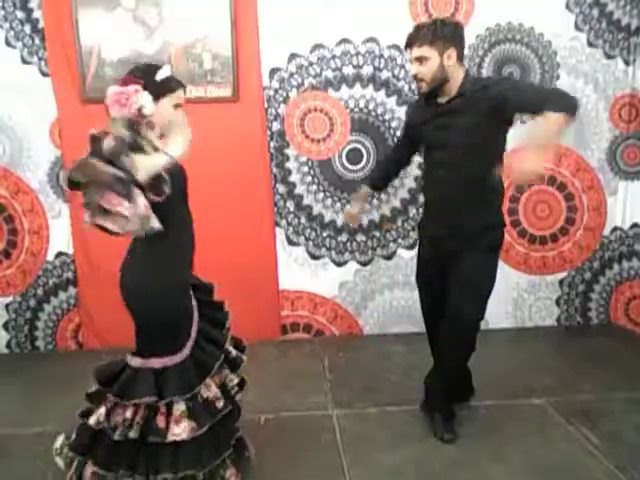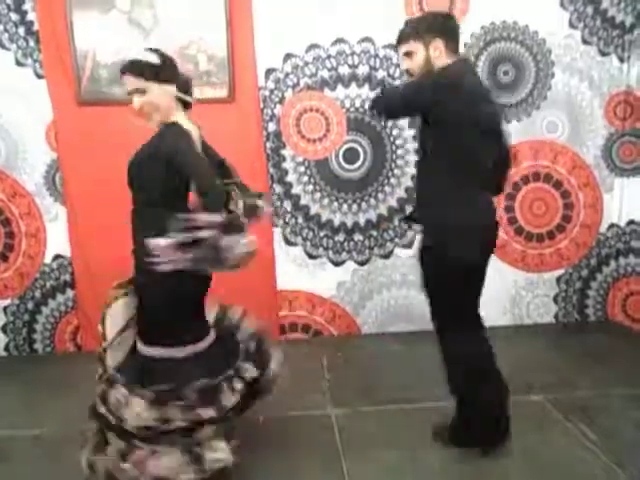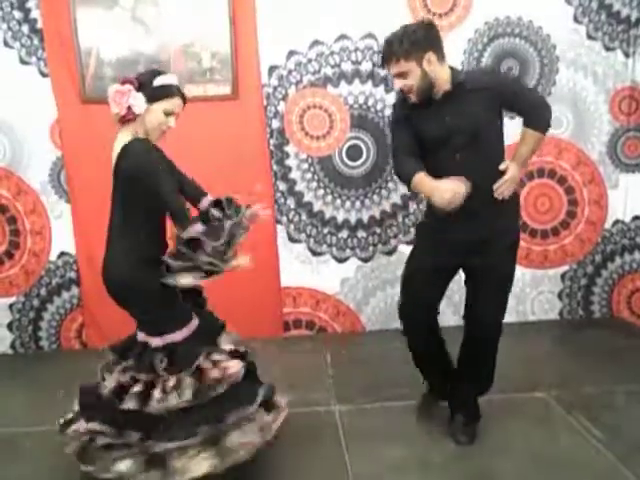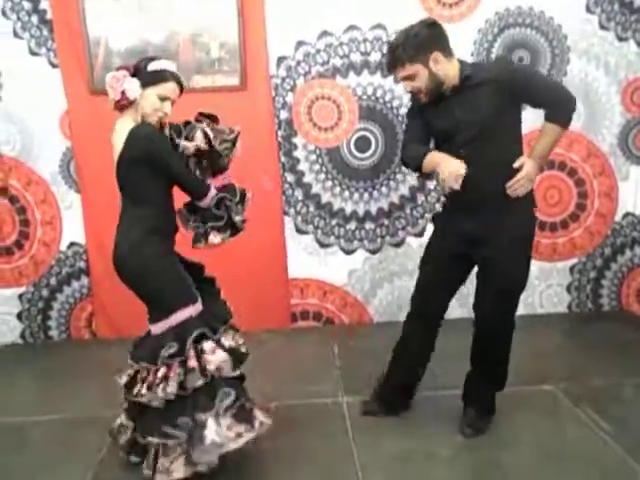
dt=0.7s
person 1, frame 1
left shoulder: (494, 94)
right shoulder: (422, 109)
left elbow: (562, 104)
right elbow: (397, 157)
left wrist: (536, 149)
right wrist: (362, 196)
left hip: (479, 238)
right hip: (434, 236)
left knee: (461, 322)
right knee: (435, 320)
left ankle: (438, 399)
right ankle: (456, 387)
person 1, frame 2
left shoulder: (451, 83)
right shoulder: (479, 96)
left elbow: (385, 104)
right elbow: (499, 166)
left wrist: (406, 93)
left hip: (448, 230)
right hip: (474, 228)
left knee: (456, 328)
right knee: (462, 322)
left ankle: (483, 425)
right ankle: (480, 417)
person 1, frame 3
left shoulder: (488, 85)
right shoulder: (406, 108)
left elbow: (539, 111)
right elbow: (404, 162)
left wrist: (517, 165)
right wrist: (432, 189)
left hip: (494, 227)
right hip: (440, 227)
left knee: (483, 323)
right knee: (414, 309)
left ankle: (465, 406)
right ankle: (440, 383)
person 1, frame 4
left shoulder: (501, 77)
right shoulder: (424, 103)
left elbow: (562, 102)
right elbow: (411, 151)
left wrist: (536, 160)
right wrist: (441, 161)
left hip: (507, 218)
right hip: (456, 218)
left knee: (494, 316)
right knee: (425, 305)
left ankle: (479, 402)
right ankle: (394, 392)
person 2, frame 1
left shoulder: (115, 144)
right shoulder: (132, 145)
left elbow: (78, 178)
right elbow: (97, 176)
right wrist: (166, 153)
left hip: (154, 273)
right hip: (159, 278)
left knee: (192, 353)
right knee: (158, 370)
person 2, frame 2
left shoulder: (173, 135)
right shoulder: (179, 134)
left elbow: (206, 190)
right elbow: (224, 182)
left hip: (168, 268)
right hip: (182, 262)
left knee: (160, 362)
right knee: (190, 349)
person 2, frame 3
left shoulder: (139, 149)
right shoulder: (139, 152)
left elbow: (185, 189)
right elbow: (174, 209)
left wrist: (234, 214)
right wrist: (220, 250)
left hip: (136, 265)
right hip: (134, 270)
left knee: (159, 344)
right knee: (186, 342)
person 2, frame 4
left shoulder: (130, 132)
right shoulder: (146, 137)
left elbow: (172, 150)
right elbow: (193, 185)
left wrist: (190, 141)
left hip: (139, 250)
right hip: (146, 253)
left knee: (172, 332)
right knee: (192, 331)
left ankle: (154, 433)
right ankle: (187, 440)
